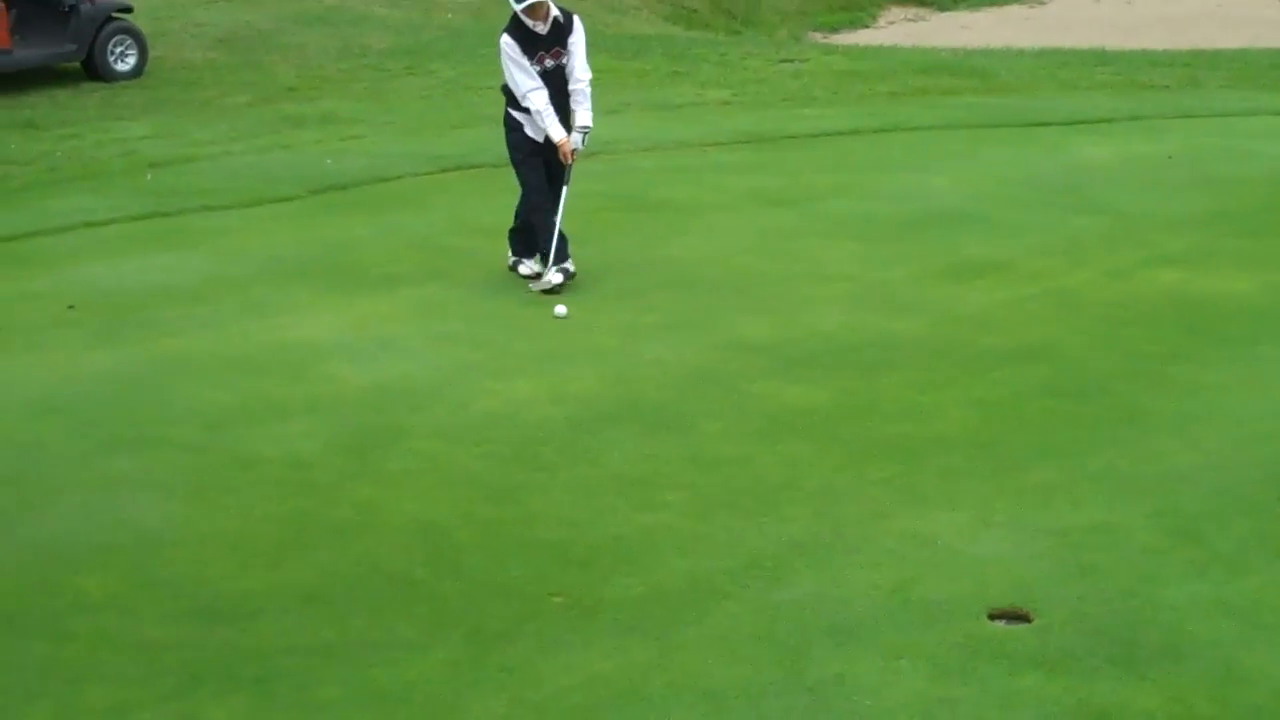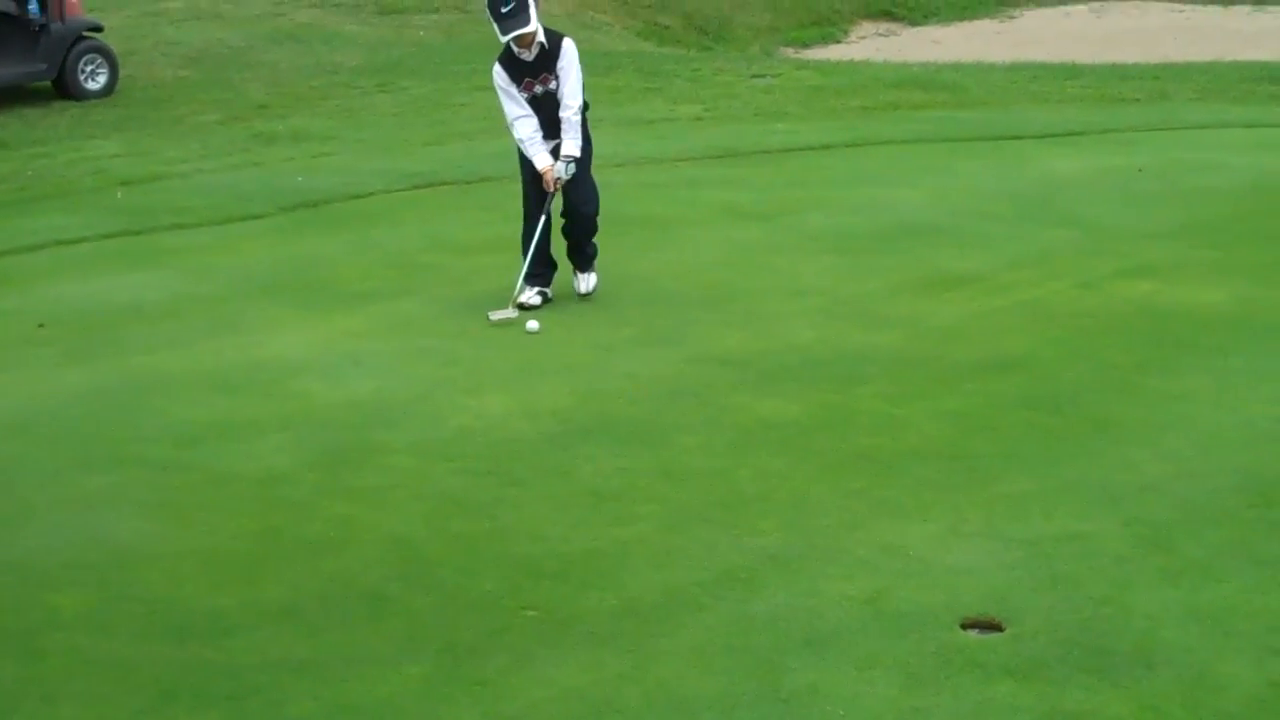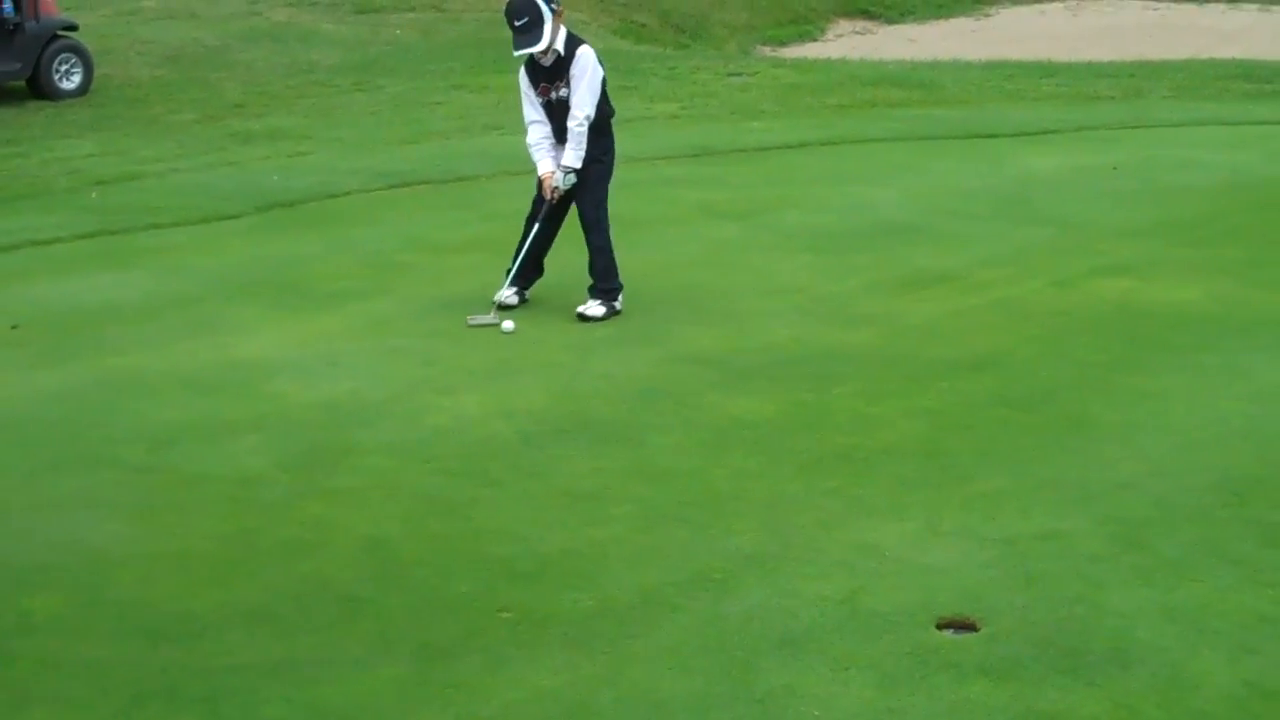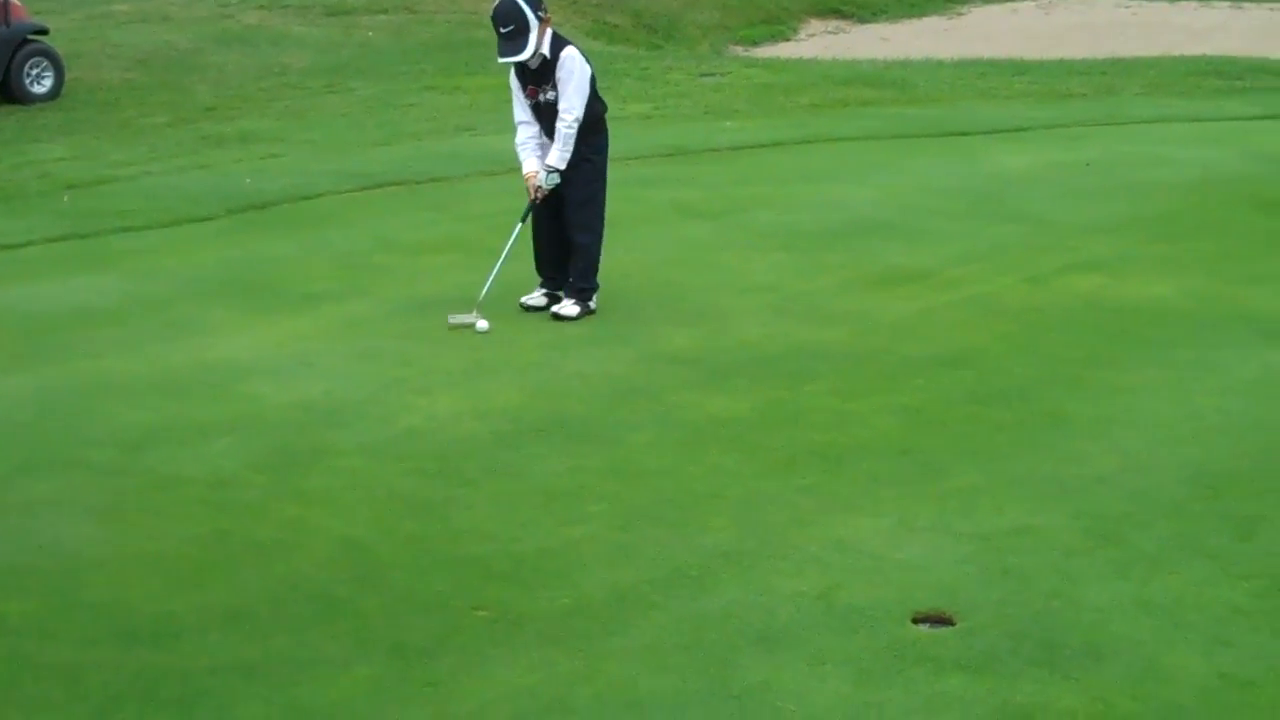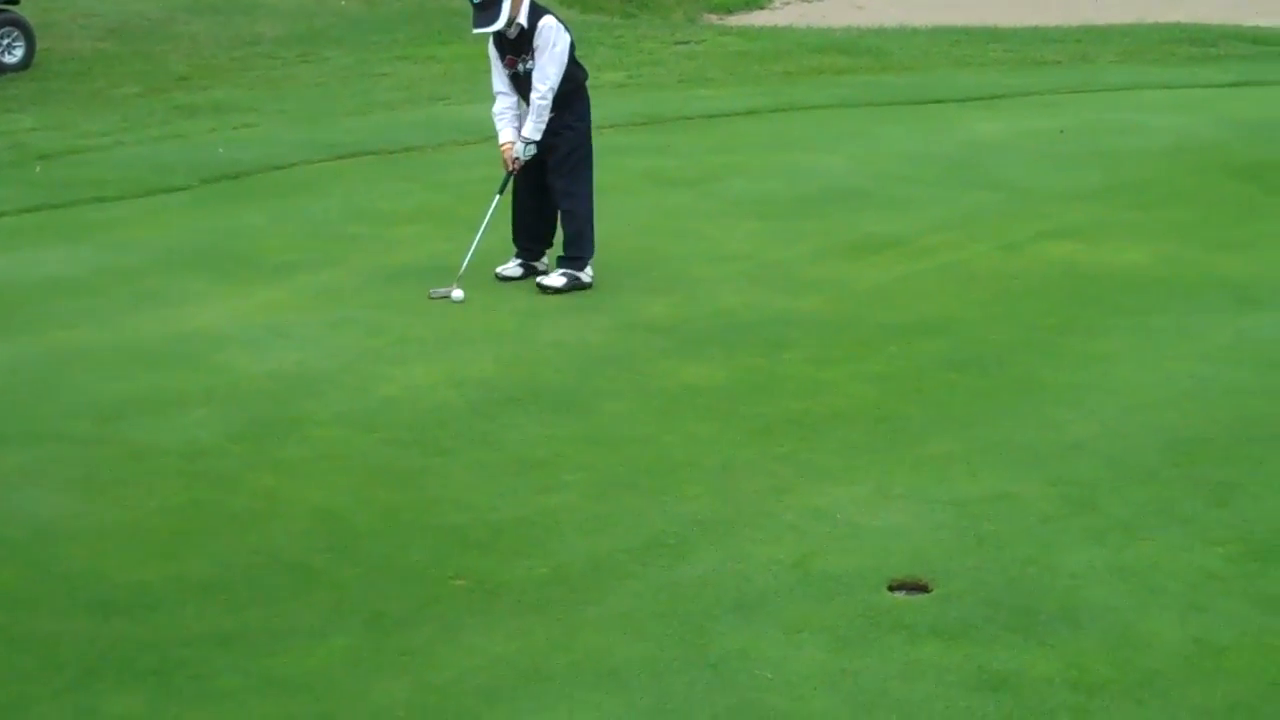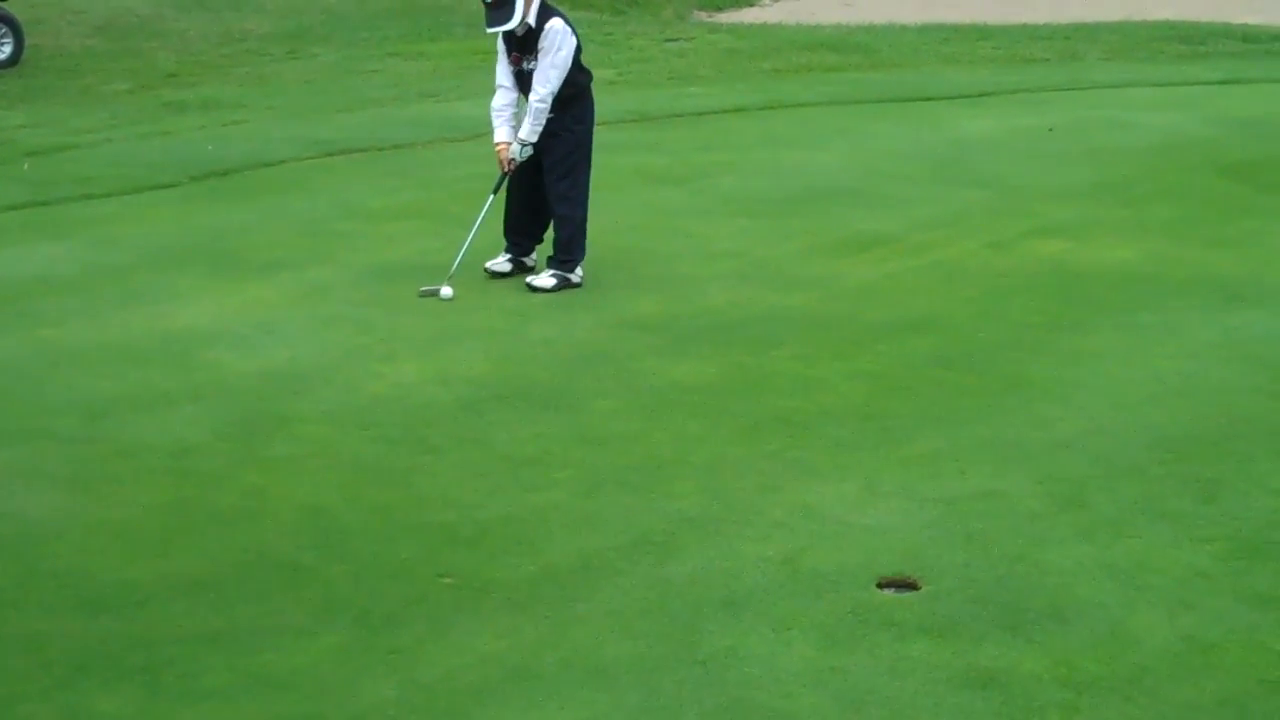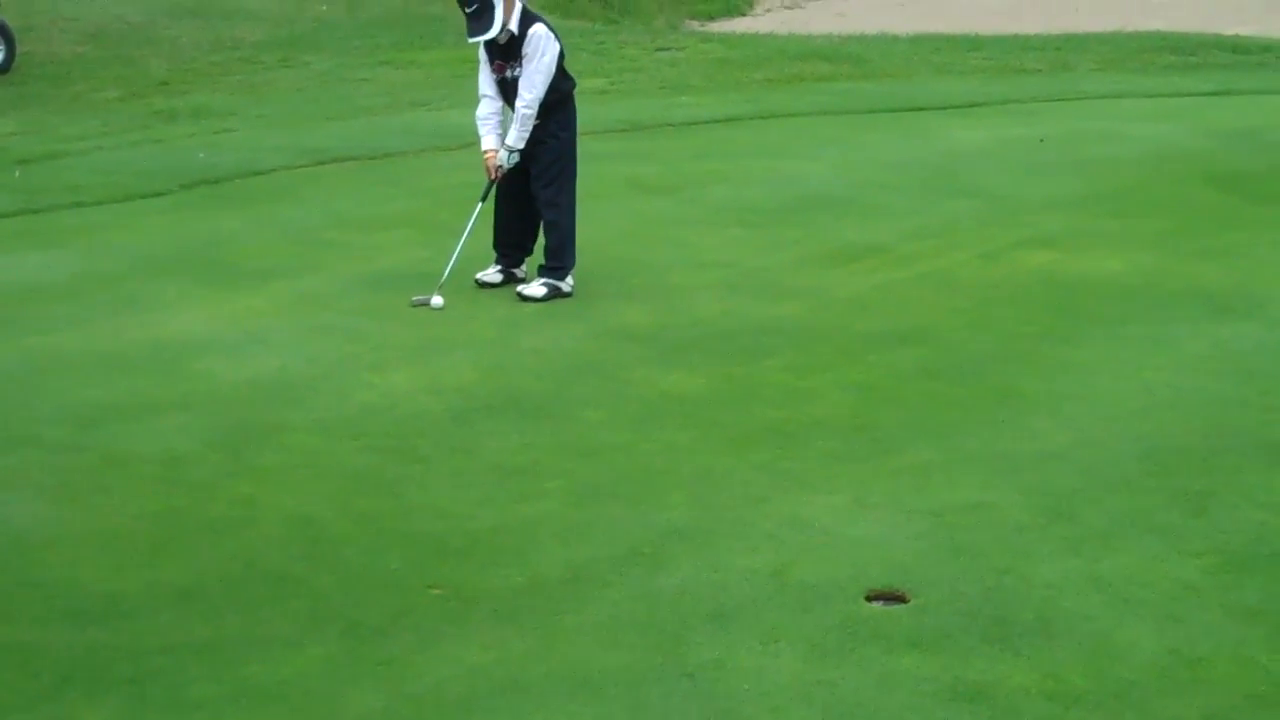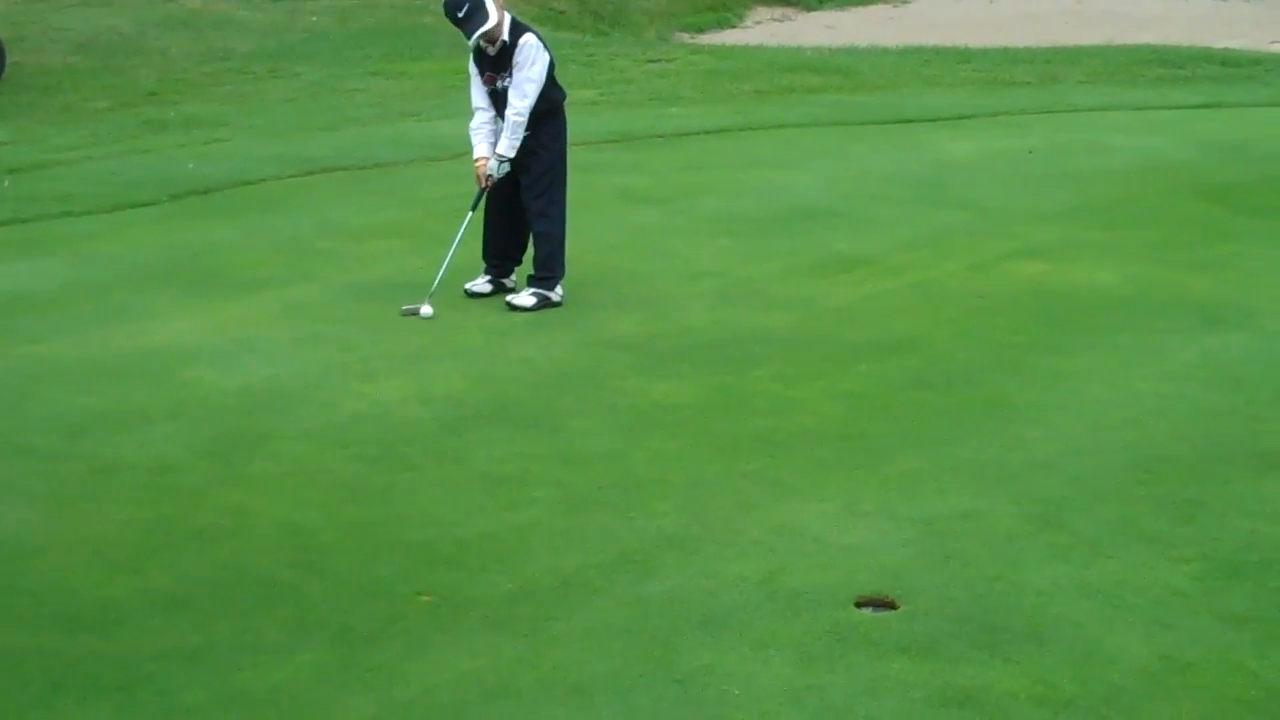
dt=0.4s
person 1, frame 1
right shoulder: (511, 40)
left elbow: (579, 78)
right elbow: (531, 94)
left wrist: (581, 126)
right wrist: (559, 137)
left hip: (558, 118)
right hip: (525, 123)
left knee: (550, 192)
right knee: (536, 192)
left ankle: (523, 250)
right ankle: (557, 259)
person 1, frame 2
left shoulder: (563, 47)
right shoulder: (503, 68)
left elbow: (572, 106)
right elbow: (521, 121)
left wrist: (567, 157)
right wrist: (544, 164)
left hip: (571, 141)
right hip: (533, 146)
left knee: (583, 206)
right knee: (536, 214)
left ankle: (583, 261)
right ankle: (537, 281)
person 1, frame 3
left shoulder: (581, 55)
right shoulder: (529, 70)
left elbow: (581, 117)
right elbow: (537, 124)
left wrist: (568, 167)
right wrist: (546, 169)
left hip: (591, 149)
right hip: (554, 151)
left knee: (593, 219)
right knee: (540, 218)
left ankle: (608, 294)
right ankle: (520, 281)
person 1, frame 4
left shoulder: (568, 57)
right shoulder: (519, 70)
left elbow: (569, 119)
right elbow: (526, 124)
left wrist: (552, 169)
right wrist: (531, 169)
left hip: (585, 146)
right hip: (552, 149)
left knee: (581, 220)
right knee: (545, 219)
left ankle: (582, 293)
right ankle: (554, 285)
person 1, frame 5
left shoulder: (546, 26)
right shoulder: (497, 39)
left elbow: (544, 90)
right elbow: (504, 94)
left wrist: (527, 139)
right wrist: (508, 139)
left hip: (568, 114)
right hip: (536, 117)
left knee: (567, 188)
right knee: (527, 187)
left ankle: (578, 265)
right ankle: (531, 255)
person 1, frame 6
left shoulder: (554, 28)
right shoulder: (507, 32)
left elbow: (544, 92)
right elbow: (505, 88)
left wrist: (523, 141)
right wrist: (503, 138)
left hip: (570, 114)
right hip: (538, 114)
left knee: (564, 189)
right knee: (523, 182)
left ankle: (567, 266)
right ankle: (520, 251)
person 1, frame 7
left shoulder: (537, 34)
right shoulder: (489, 41)
left elbow: (530, 98)
right elbow: (489, 97)
left wrist: (510, 148)
right wrist: (490, 146)
left hip: (553, 121)
right hip: (522, 123)
left knee: (552, 196)
right knee: (511, 193)
left ankle: (558, 274)
right ankle: (510, 262)
person 1, frame 8
left shoulder: (527, 43)
right shoulder: (478, 54)
left elbow: (520, 106)
right elbow: (482, 108)
left wrist: (500, 156)
right wrist: (482, 155)
left hip: (543, 132)
right hip: (510, 133)
left knee: (542, 206)
right knee: (501, 204)
left ankle: (547, 284)
right ankle: (499, 271)
